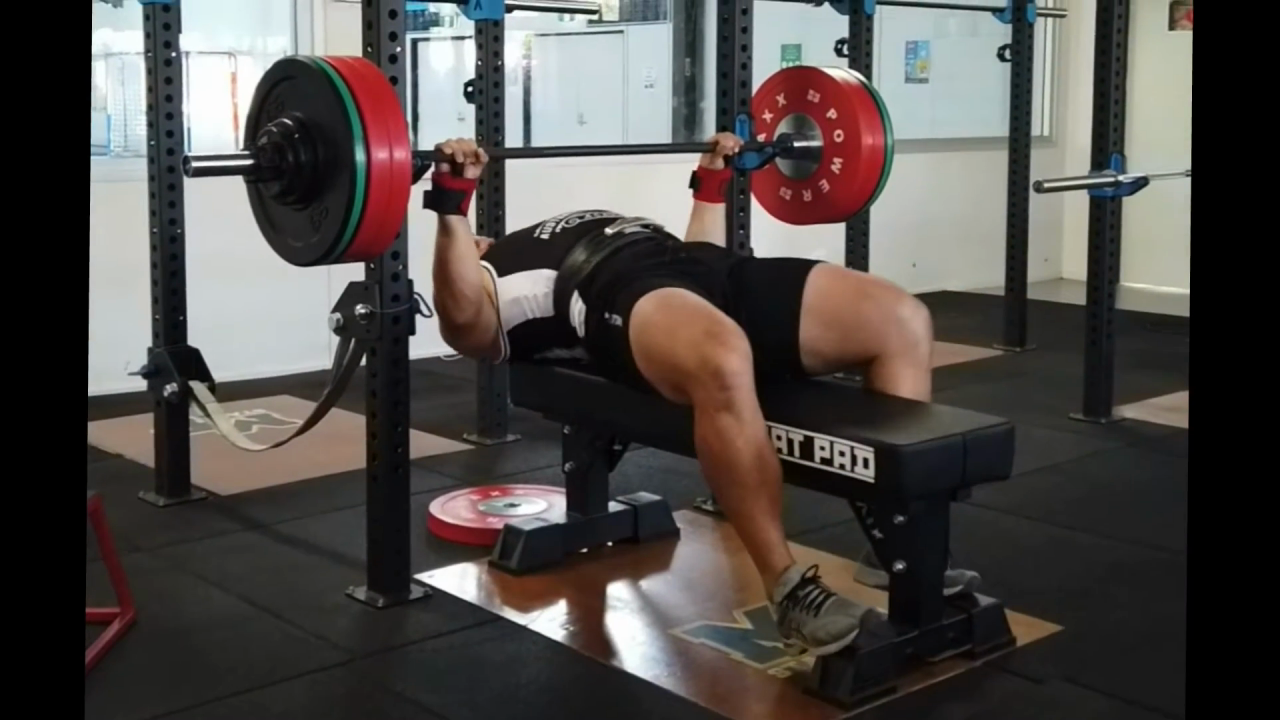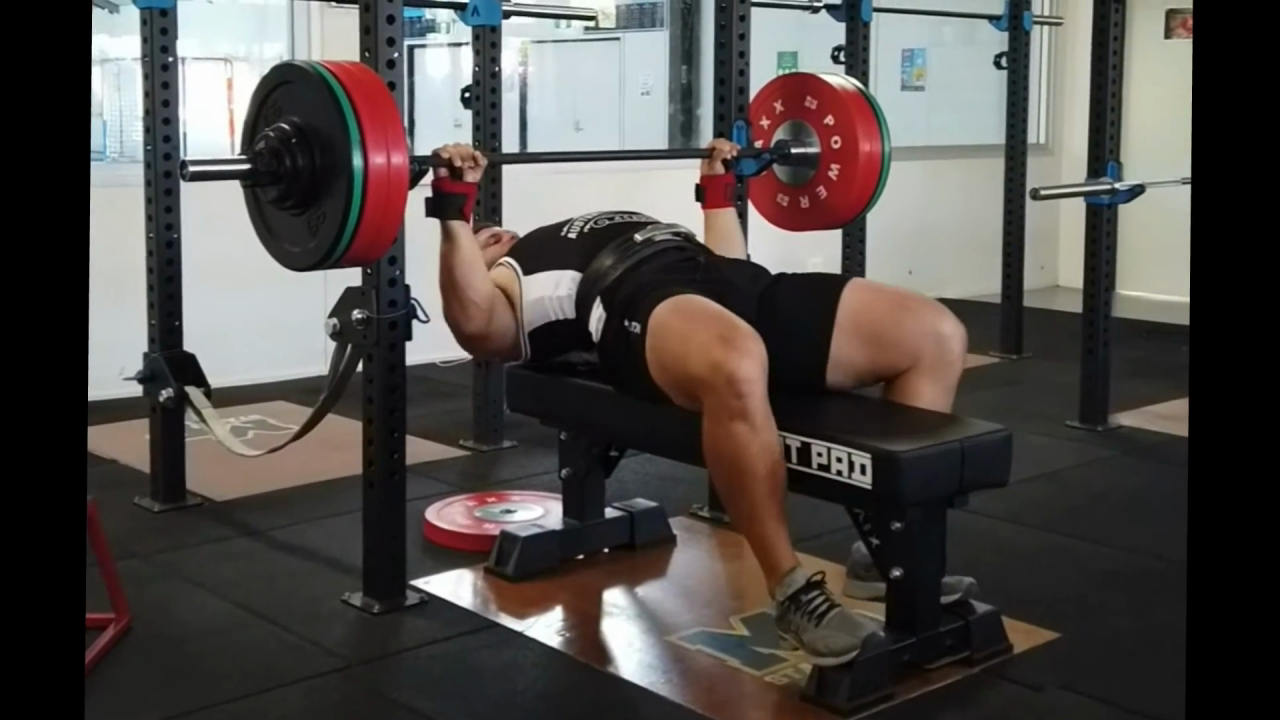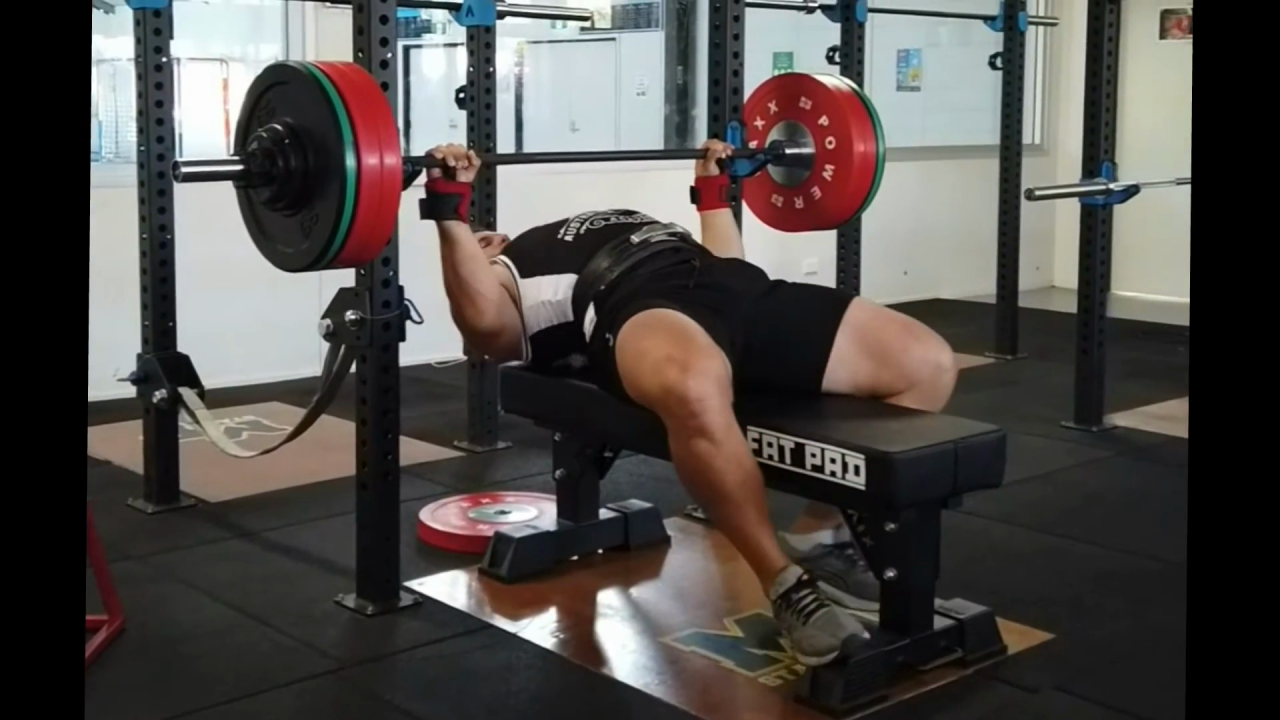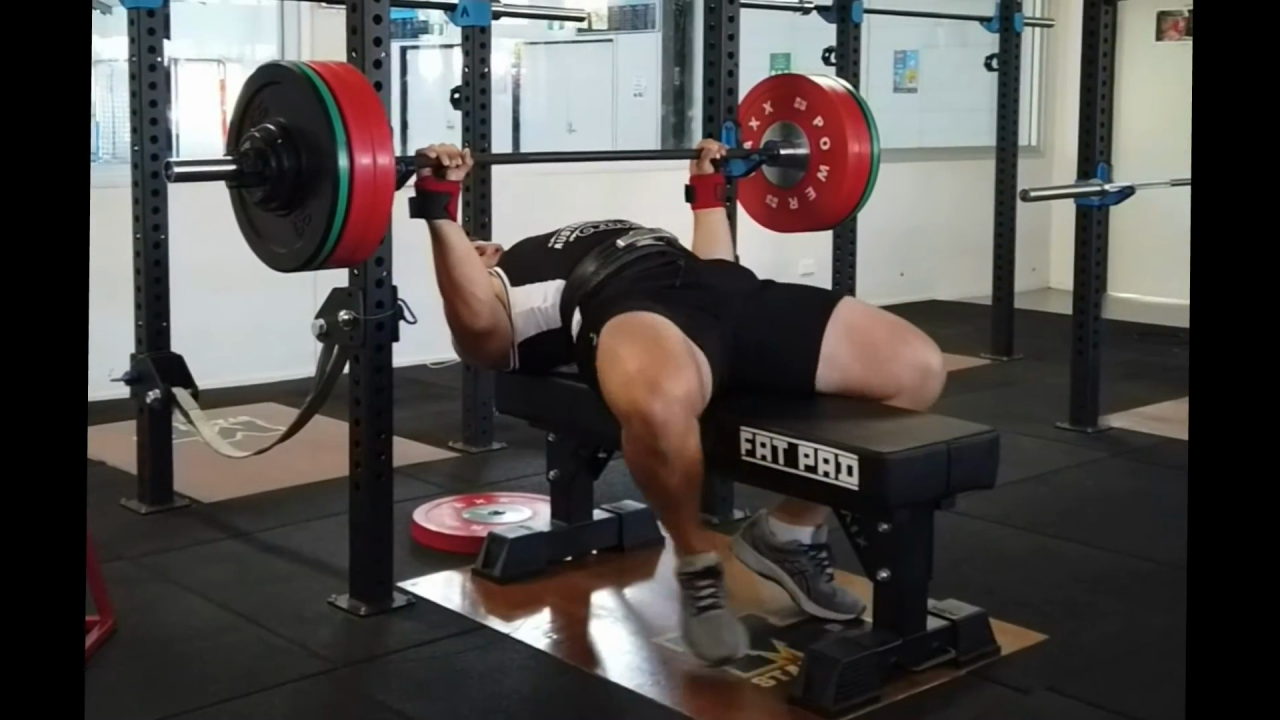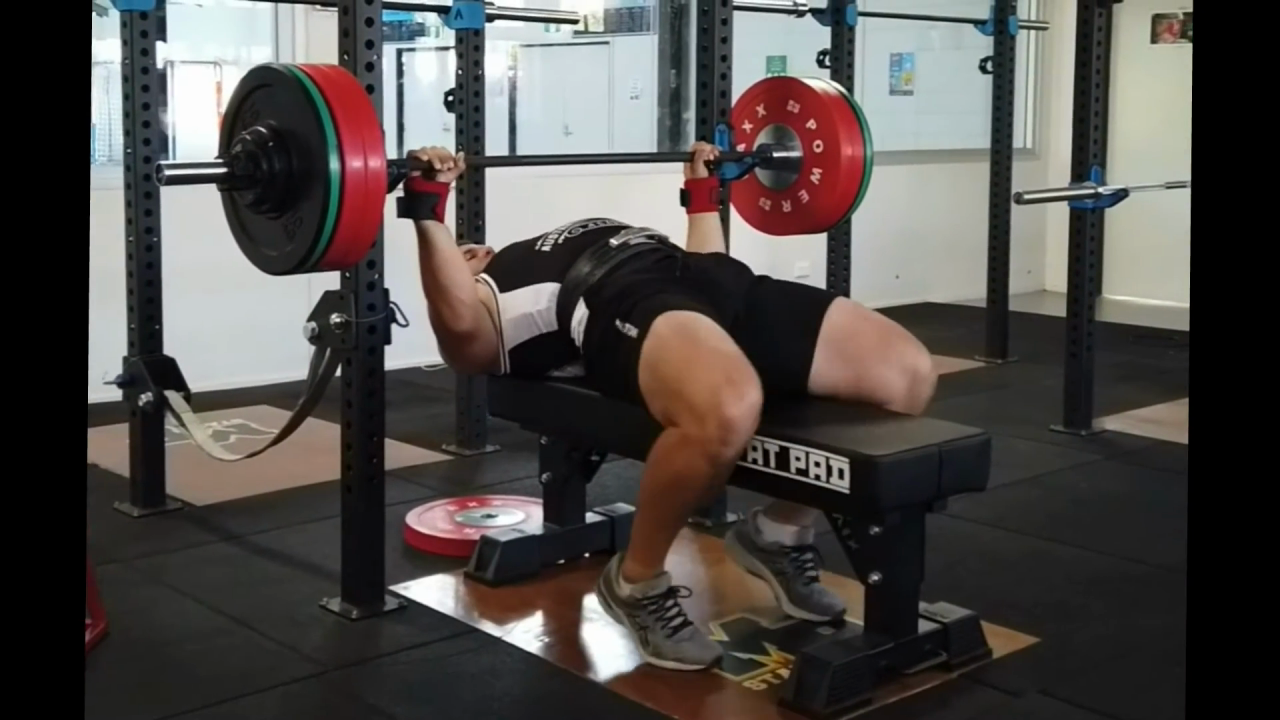
dt=0.5s
person 1, frame 1
left shoulder: (573, 246)
right shoulder: (483, 290)
left elbow: (697, 259)
right elbow: (461, 315)
left wrist: (711, 182)
right wrist: (450, 205)
left knee: (902, 320)
right knee: (723, 364)
right ankle: (790, 590)
person 1, frame 2
right shoulder: (506, 284)
left elbow: (725, 265)
right elbow: (474, 324)
left wrist: (717, 187)
right wrist: (452, 211)
left hip: (737, 286)
left knee: (936, 334)
right knee: (737, 368)
right ankle: (793, 592)
person 1, frame 3
left shoulder: (603, 239)
right shoulder: (501, 281)
left elbow: (723, 264)
right elbow: (480, 317)
left wrist: (712, 189)
right wrist: (448, 211)
left hip: (740, 291)
left knee: (927, 364)
right knee: (695, 390)
left ankle: (819, 537)
right ankle: (789, 585)
person 1, frame 4
right shoulder: (495, 291)
left elbow: (713, 267)
right elbow: (475, 318)
left wrist: (708, 187)
right wrist: (439, 209)
left knee: (916, 367)
right knee: (657, 402)
left ankle: (792, 531)
right ankle: (698, 566)
person 1, frame 5
right shoulder: (483, 306)
left elbow: (705, 268)
right elbow: (457, 321)
left wrist: (702, 190)
right wrist: (427, 210)
left knee: (906, 372)
right knee: (727, 409)
left ankle: (780, 531)
right ankle: (636, 581)
